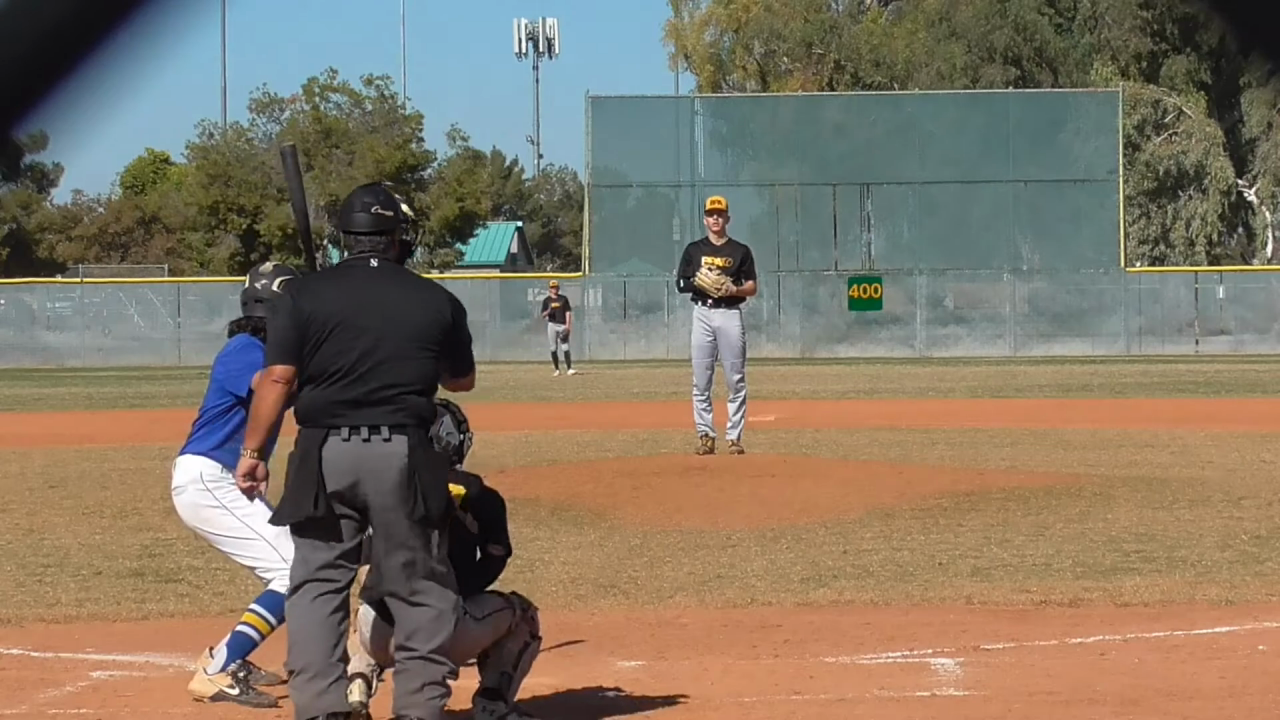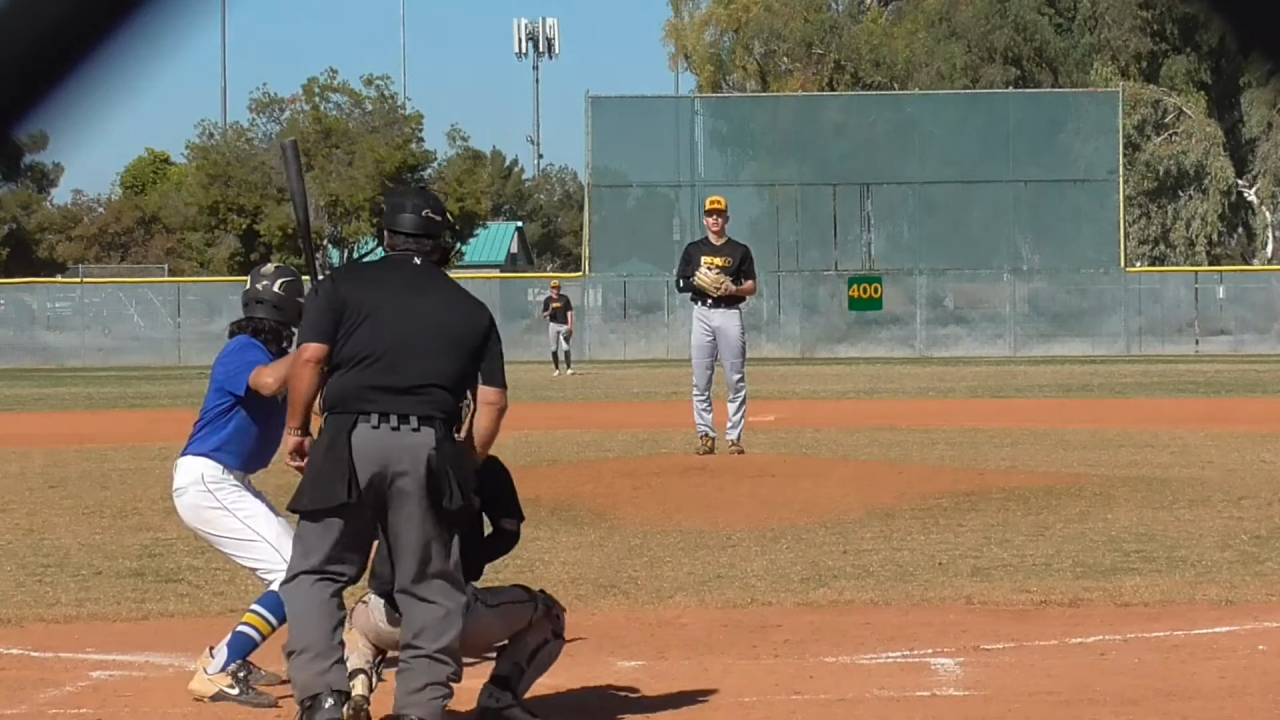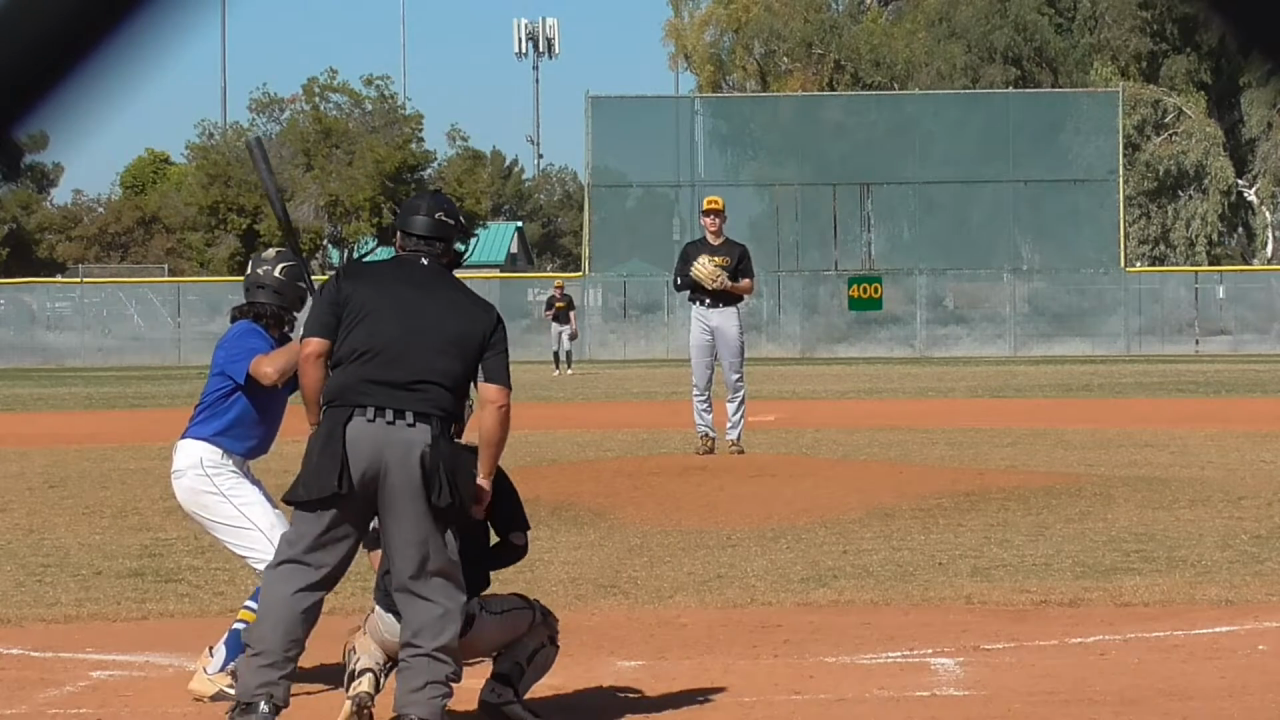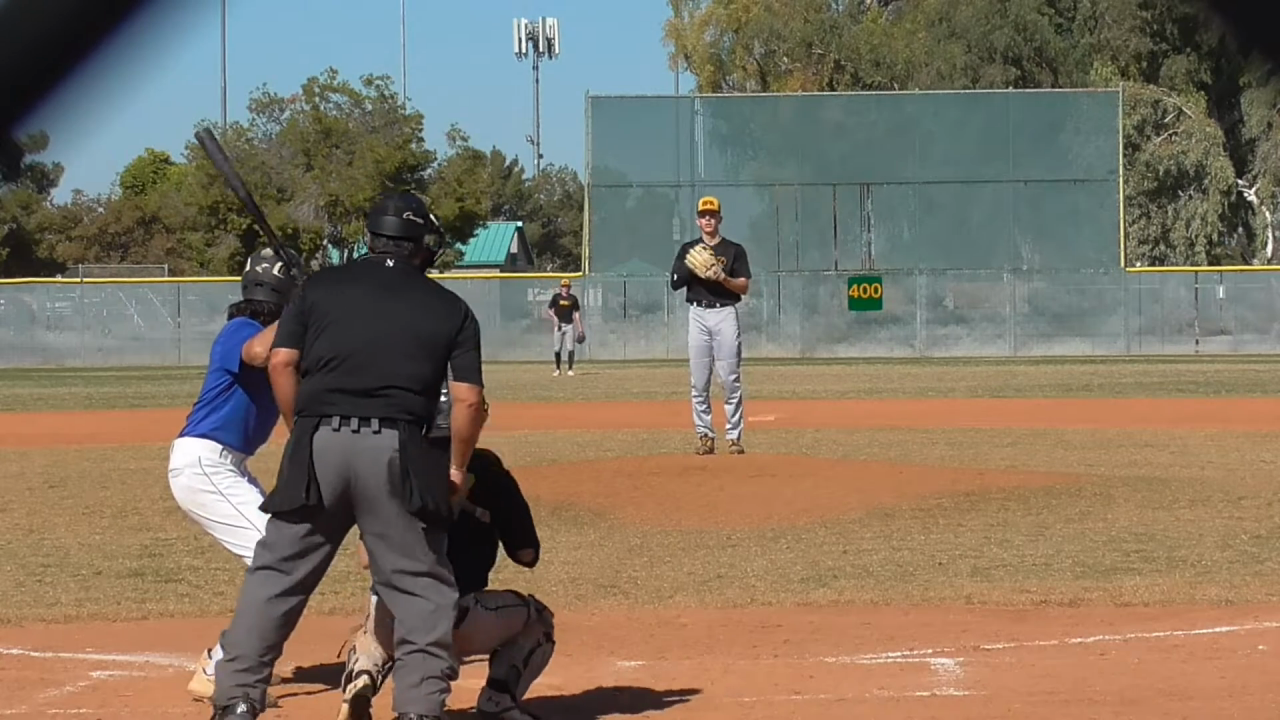
dt=0.3s
person 1, frame 1
left shoulder: (306, 293)
right shoulder: (439, 300)
left elbow: (278, 378)
right elbow: (461, 382)
left wrist: (252, 451)
left hip: (324, 453)
right hip: (403, 454)
left knee: (316, 586)
right knee: (419, 588)
person 1, frame 2
left shoulder: (343, 283)
right shoulder: (472, 309)
left elbow: (310, 359)
right elbow: (493, 401)
left wrist: (295, 429)
right wrist: (465, 464)
left hip: (349, 441)
right hip: (429, 447)
left knee: (313, 573)
right knee: (430, 585)
person 1, frame 3
left shoulder: (351, 280)
right shoulder: (480, 311)
left elbow: (312, 354)
right elbow: (496, 401)
left wrist: (320, 424)
right wrist: (485, 474)
left hip: (346, 436)
right hip: (423, 446)
left knee: (298, 569)
right knee: (429, 586)
person 1, frame 4
left shoulder: (321, 286)
right shoulder: (451, 308)
left elbow: (282, 364)
right elbow: (468, 399)
left wrist: (301, 430)
right wrist: (457, 466)
left hip: (318, 446)
right hip: (398, 452)
left knee: (275, 576)
right knee: (422, 587)
person 2, frame 1
left shoulder: (266, 354)
right shoulder: (245, 349)
left hip: (224, 482)
right hip: (206, 482)
left knee: (292, 565)
right knee: (297, 573)
left ankle: (229, 657)
right ankle: (216, 673)
person 2, frame 2
left shoulder: (271, 356)
right shoulder: (244, 349)
right elbow: (270, 383)
left hip: (225, 482)
right hip: (207, 482)
left knee: (294, 568)
left ankle: (230, 658)
right ankle: (215, 673)
person 2, frame 3
left shoulder: (274, 343)
right shoulder: (245, 334)
right elbow: (268, 372)
left hip: (225, 468)
right hip: (206, 467)
left ankle: (227, 656)
right ankle: (215, 672)
person 2, frame 4
left shoulder: (269, 339)
right shoulder: (242, 329)
right elbow: (260, 353)
left hip: (222, 466)
right hip: (204, 464)
left ankle: (229, 658)
right ankle: (214, 673)
person 3, frame 1
right shoulder: (480, 495)
left elbow: (369, 575)
right elbow: (494, 562)
left hip: (382, 636)
right hip: (449, 635)
left knee: (364, 620)
right knee: (522, 614)
person 3, frame 2
right shoulder: (483, 466)
right elbow: (508, 532)
left hip: (388, 619)
left knee: (360, 617)
right knee: (548, 615)
left ankle: (355, 692)
person 3, frame 3
right shoulder: (480, 468)
right elbow: (516, 544)
left hip: (394, 627)
right hip: (462, 624)
left knee: (368, 635)
right knee: (542, 623)
left ankle: (360, 692)
right ankle: (502, 696)
person 3, frame 4
right shoulder: (489, 473)
left elbow: (367, 558)
right elbow: (527, 555)
left hip: (393, 620)
right hip: (458, 620)
left knee: (371, 629)
right knee: (537, 620)
left ankle: (358, 693)
person 4, frame 1
left shoulder: (740, 250)
right shoulder: (693, 249)
left elbow: (752, 287)
right elbow: (681, 284)
left wrist: (733, 289)
right wrist: (699, 282)
left hip: (730, 314)
right hip: (702, 314)
left knee: (736, 380)
right knee: (701, 381)
left ankle: (734, 437)
right ankle: (706, 436)
person 4, frame 2
left shoulder: (740, 250)
right shoulder: (693, 249)
left elbow: (752, 287)
right elbow: (680, 284)
left wrist: (733, 288)
right wrist: (698, 282)
left hip: (730, 315)
right hip: (702, 314)
left knee: (735, 380)
right knee: (701, 381)
left ankle: (734, 437)
right ankle: (705, 435)
person 4, frame 3
left shoulder: (738, 250)
right shoulder: (691, 249)
left elbow: (749, 287)
right elbow: (677, 284)
left wrist: (729, 285)
right wrist: (696, 276)
left hip: (728, 314)
right hip: (700, 314)
left knee: (734, 380)
right knee: (700, 381)
left ankle: (734, 437)
right ankle: (705, 436)
person 4, frame 4
left shoulder: (734, 250)
right shoulder: (688, 249)
left elbow: (744, 287)
right elbow: (674, 283)
left wrist: (722, 277)
right wrist: (691, 267)
left hip: (725, 314)
right hip: (698, 315)
left knee: (730, 380)
right knee: (699, 382)
left ankle: (734, 437)
right ankle: (705, 436)
